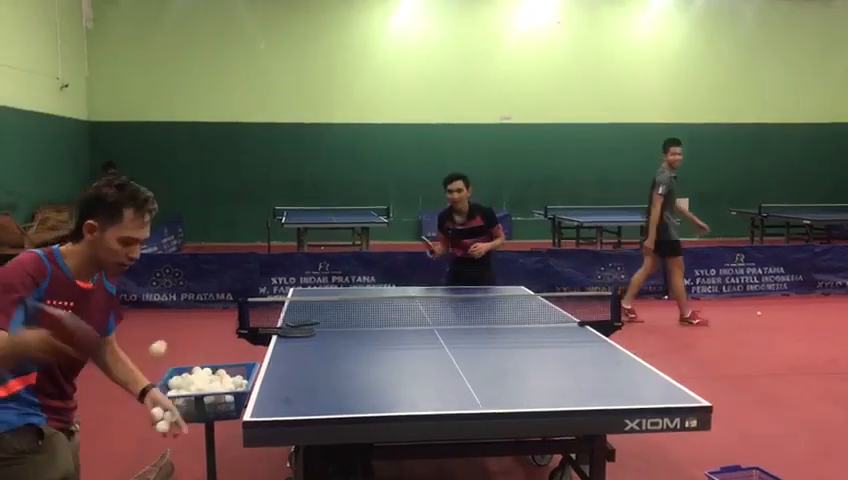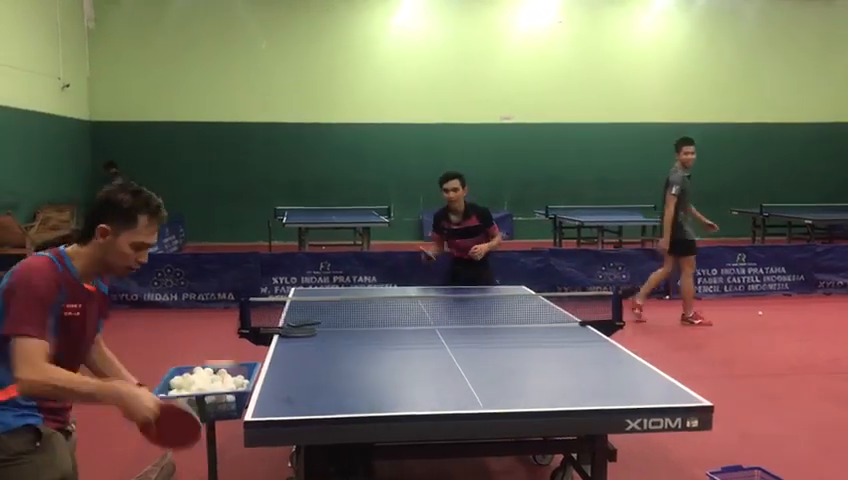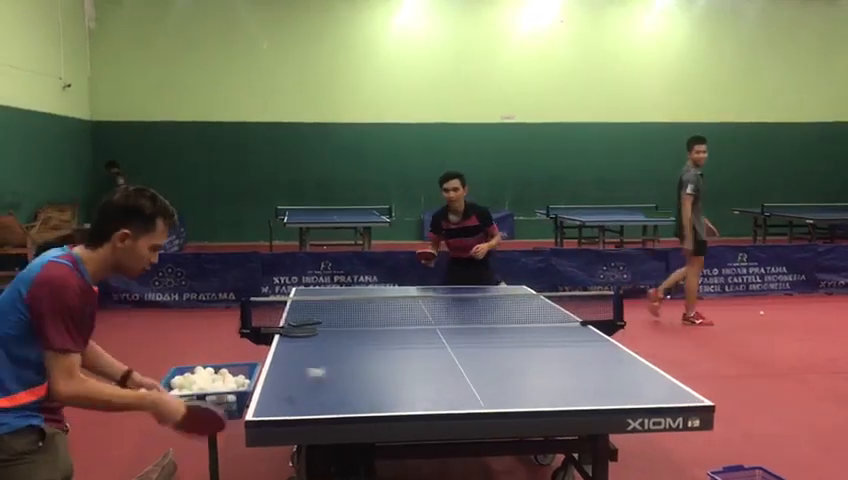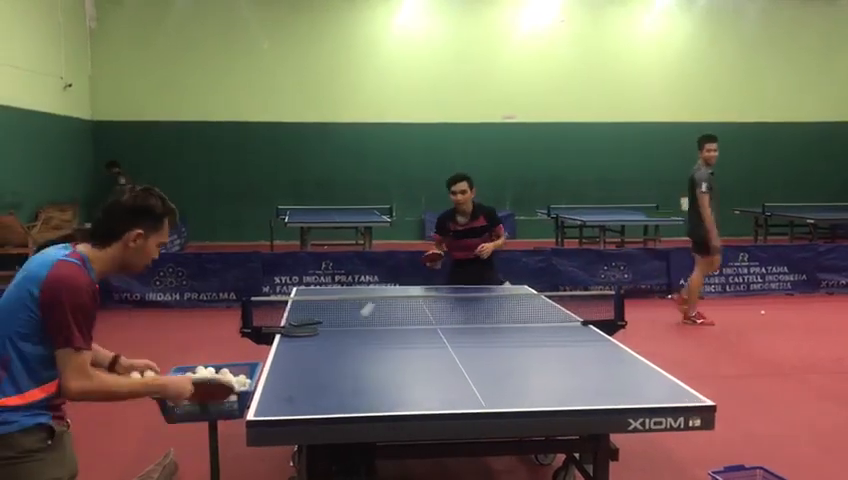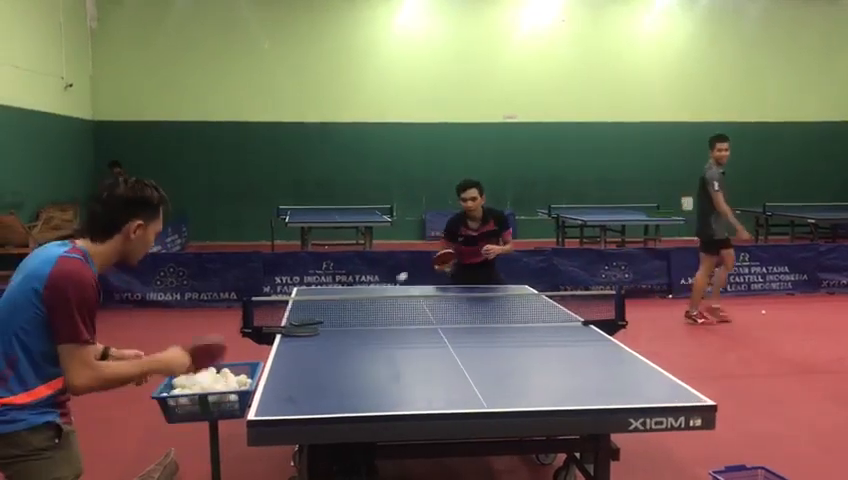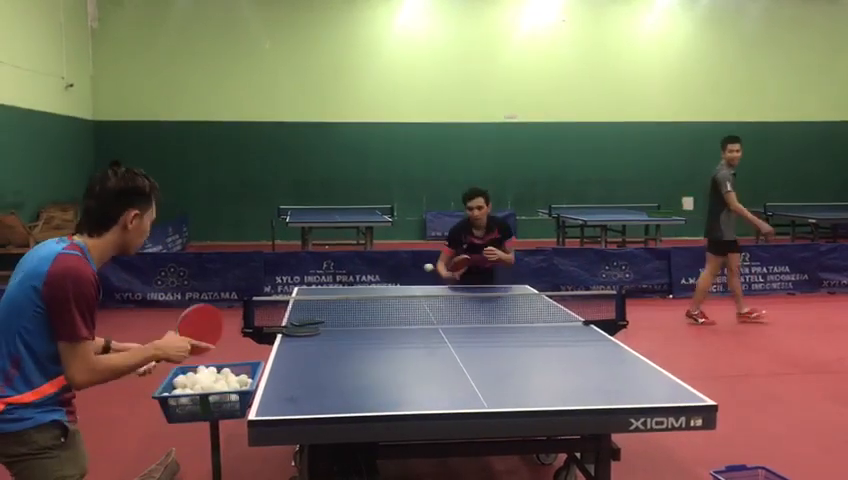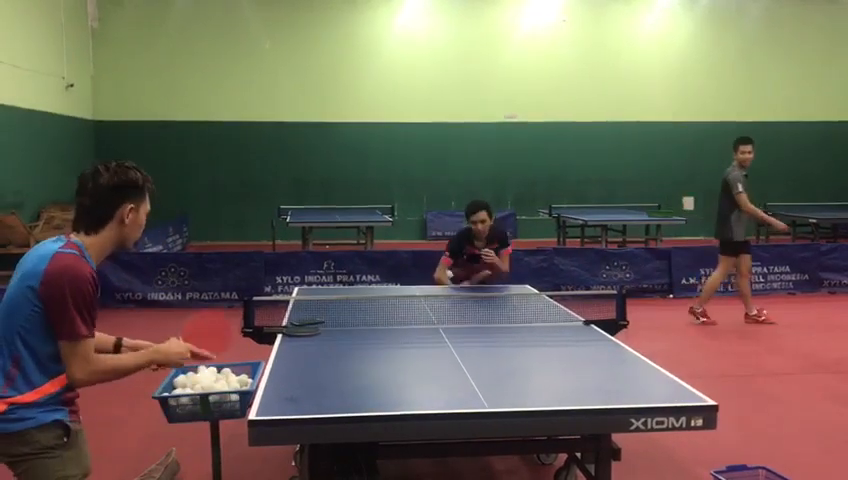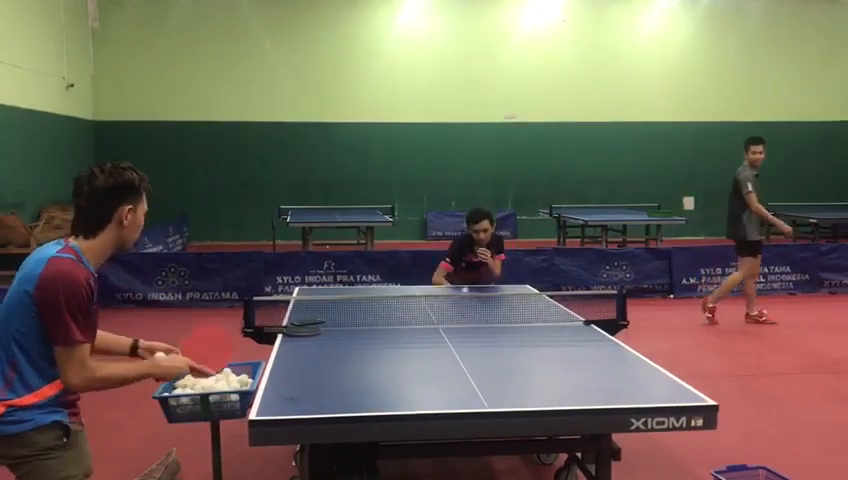
dt=0.1s
person 1, frame 1
left shoulder: (104, 281)
right shoulder: (27, 273)
left elbow: (106, 350)
left wrist: (147, 392)
right wrist: (29, 343)
left hip: (57, 421)
person 1, frame 2
left shoulder: (97, 281)
right shoulder: (39, 276)
right elbow: (29, 375)
left wrist: (136, 389)
right wrist: (118, 392)
left hip: (51, 422)
person 1, frame 3
left shoulder: (82, 275)
right shoulder: (59, 282)
right elbow: (67, 387)
left wrist: (129, 377)
right wrist: (148, 402)
left hip: (37, 421)
person 1, frame 4
left shoulder: (62, 257)
right shoulder: (70, 280)
right elbow: (77, 383)
left wrist: (118, 363)
right wrist: (157, 386)
left hip: (25, 416)
person 1, frame 5
left shoulder: (60, 254)
right shoulder: (74, 276)
right elbow: (80, 377)
left wrist: (107, 354)
right wrist: (158, 365)
left hip: (29, 415)
right hip: (28, 424)
person 1, frame 6
left shoulder: (56, 251)
right shoulder: (73, 272)
right elbow: (81, 373)
left wrist: (106, 347)
right wrist: (155, 351)
left hip: (32, 414)
right hip: (33, 422)
person 1, frame 7
left shoulder: (56, 250)
right shoulder: (71, 271)
right elbow: (82, 371)
left wrist: (121, 346)
right wrist: (157, 354)
left hip: (34, 414)
right hip: (36, 422)
person 1, frame 8
left shoulder: (63, 258)
right shoulder: (66, 275)
right elbow: (77, 375)
left wrist: (137, 347)
right wrist: (152, 367)
left hip: (44, 418)
right hip: (35, 426)
person 2, frame 1
left shoulder: (669, 176)
right shoulder: (663, 177)
left elbow: (674, 205)
right elbow: (656, 209)
left wrist: (696, 220)
right wrist: (651, 237)
left hip: (661, 232)
right hip: (665, 232)
left knee: (647, 269)
right knee: (677, 271)
left ankle: (627, 305)
right ankle: (685, 314)
person 2, frame 2
left shoulder: (681, 175)
right shoulder: (677, 177)
right elbow: (670, 209)
left wrist: (704, 220)
right wrist: (665, 238)
left hip: (681, 230)
right hip: (679, 232)
left knee: (668, 269)
right knee: (688, 270)
left ankle: (638, 300)
right ankle: (689, 314)
person 2, frame 3
left shoulder: (694, 174)
right shoulder: (690, 176)
right elbow: (686, 209)
left wrist: (706, 223)
right wrist: (688, 238)
left hip: (694, 229)
right hip: (692, 231)
left knee: (691, 269)
right knee: (694, 270)
left ankle: (658, 292)
right ankle: (690, 314)
person 2, frame 4
left shoulder: (704, 172)
right shoulder: (701, 174)
right elbow: (704, 207)
left wrist: (712, 234)
right wrist: (714, 236)
left hip: (701, 230)
right hip: (701, 230)
left knee: (714, 264)
right knee: (701, 269)
left ankle: (683, 296)
right ankle: (691, 313)
person 2, frame 5
left shoulder: (715, 171)
right shoulder: (712, 173)
right elbow: (720, 205)
right wrist: (740, 229)
left hip: (716, 229)
right hip: (711, 230)
left knee: (728, 263)
right knee: (705, 269)
left ankle: (713, 304)
right ankle: (693, 311)
person 2, frame 6
left shoulder: (727, 172)
right shoulder: (723, 174)
right elbow: (734, 205)
right wrist: (759, 224)
left hip: (726, 231)
right hip: (720, 232)
left knee: (734, 269)
right knee: (711, 271)
left ankle: (742, 310)
right ankle: (694, 310)
person 2, frame 7
left shoulder: (739, 174)
right shoulder: (734, 175)
right elbow: (746, 206)
right wrist: (773, 222)
left hip: (738, 232)
right hip: (731, 232)
left knee: (744, 271)
right knee: (723, 271)
left ankle: (751, 312)
right ankle: (698, 308)
person 2, frame 8
left shoulder: (751, 174)
right shoulder: (745, 175)
right elbow: (755, 206)
right wrist: (780, 224)
left hip: (748, 231)
right hip: (744, 232)
left knee: (751, 271)
right knee: (745, 272)
left ankle: (752, 312)
right ankle: (710, 301)
